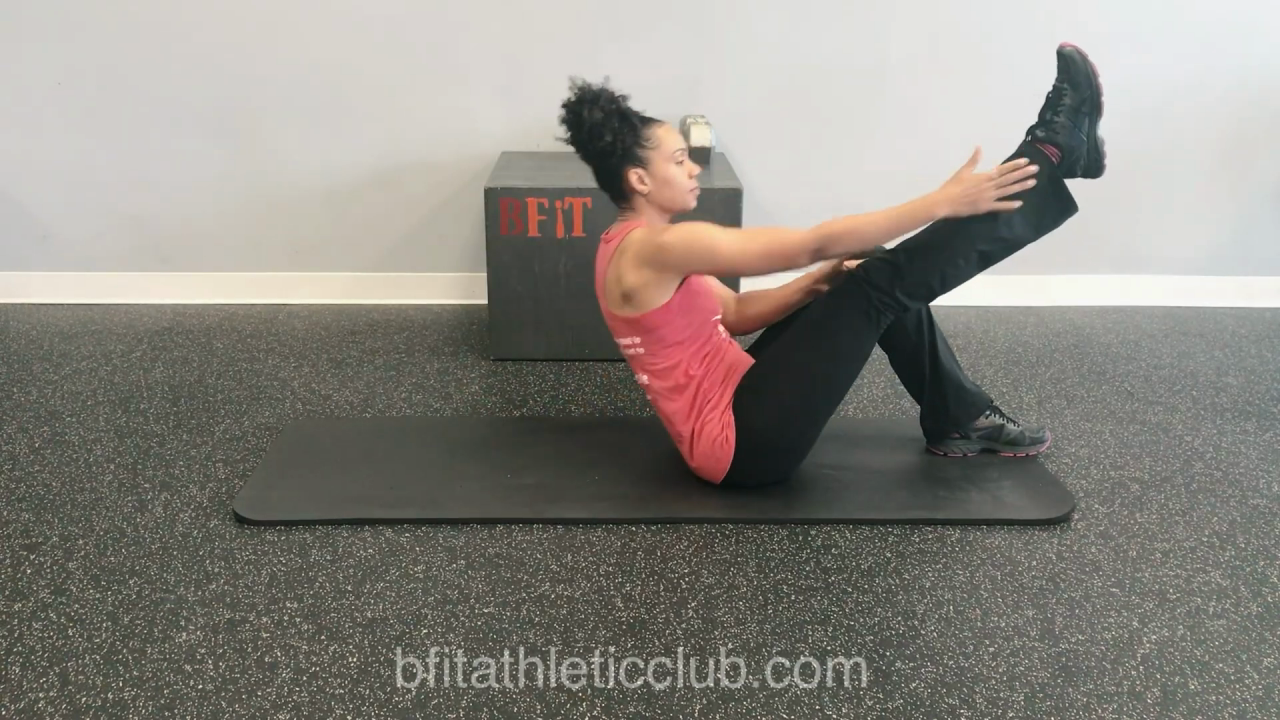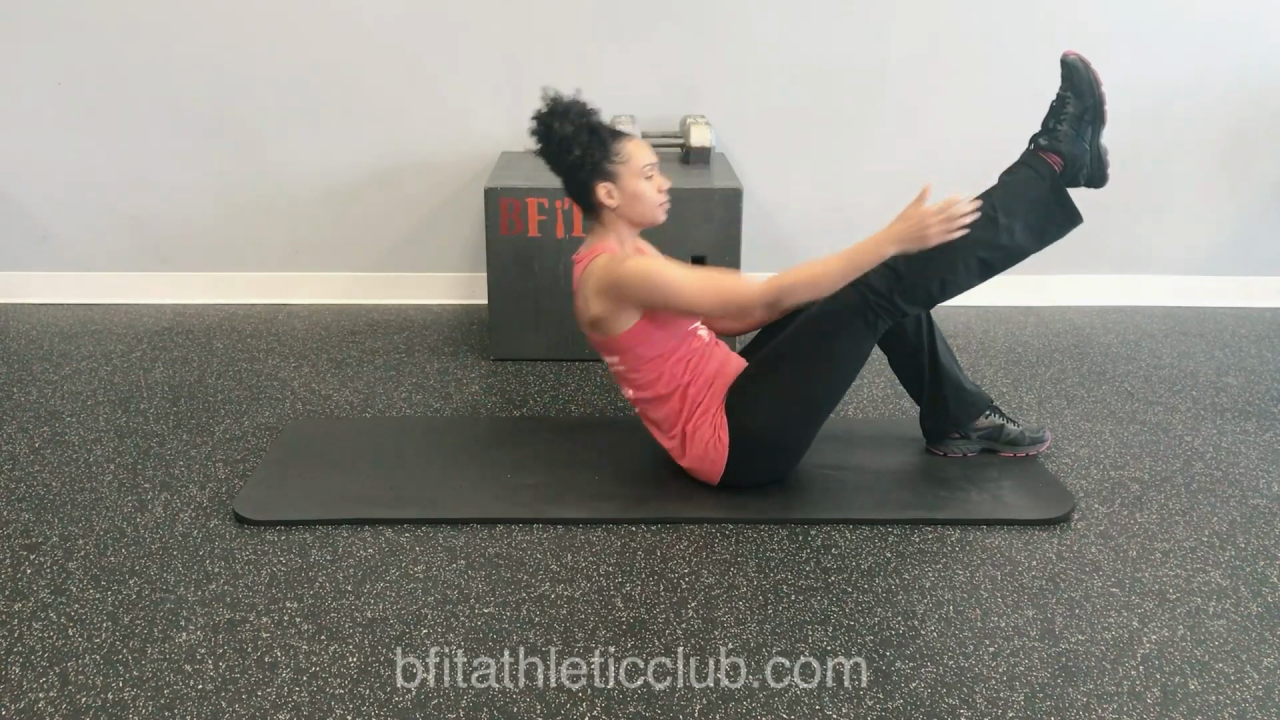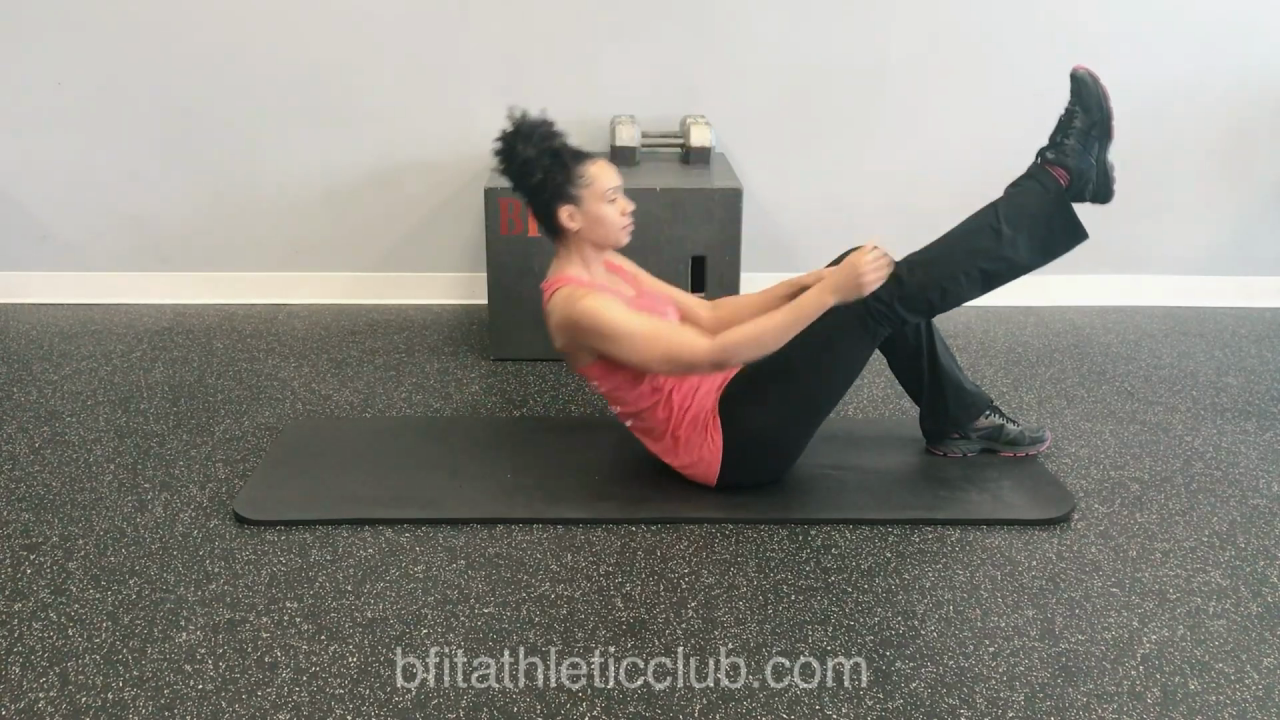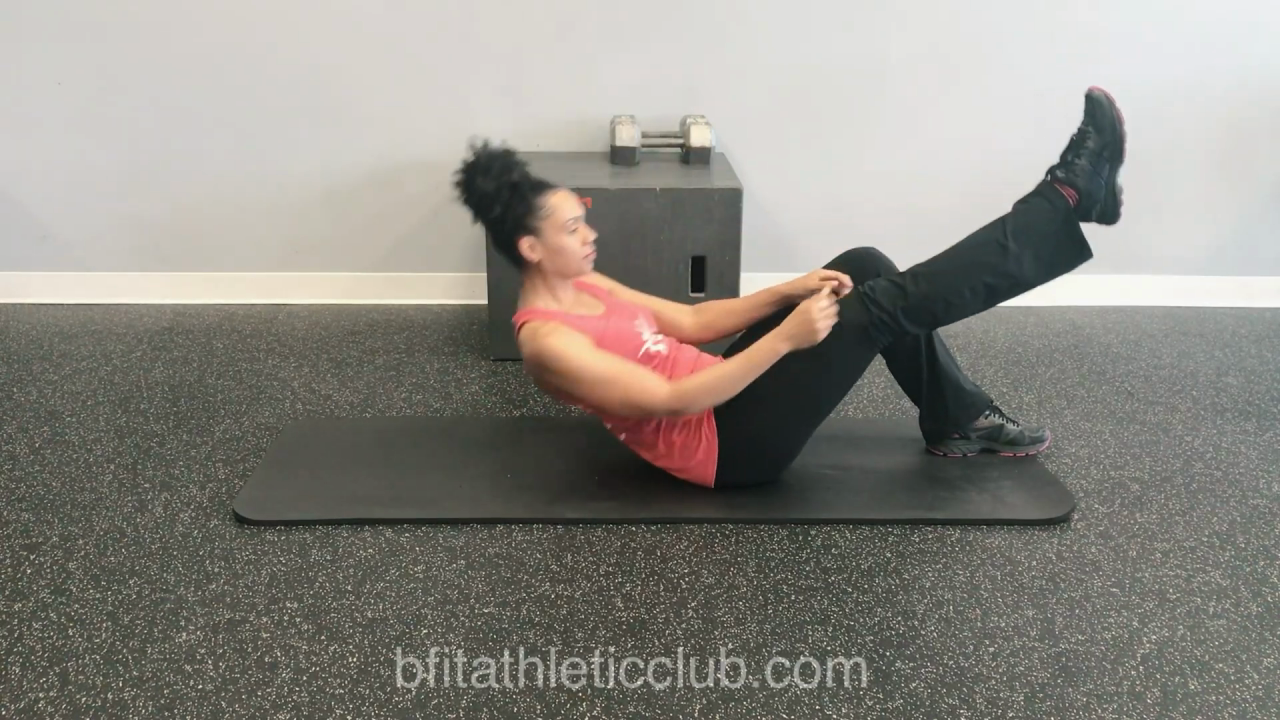
dt=0.1s
person 1, frame 1
left shoulder: (638, 239)
right shoulder: (658, 248)
left elbow: (732, 313)
right elbow: (819, 240)
left wrist: (821, 279)
right wrist: (943, 200)
left hip: (739, 399)
right hip: (746, 440)
left knee: (871, 275)
right knee: (884, 285)
left ankle: (959, 424)
right ankle: (1050, 156)
person 1, frame 2
left shoulder: (617, 253)
right shoulder: (618, 272)
left elbow: (721, 316)
right elbow: (773, 297)
left wrist: (841, 267)
right wrist: (889, 240)
left hip: (727, 403)
right hip: (738, 443)
left knee: (879, 283)
right knee: (885, 291)
left ankle: (959, 424)
right ankle: (1051, 164)
person 1, frame 3
left shoulder: (603, 265)
right shoulder: (578, 307)
left elbow: (709, 315)
right elbow: (716, 350)
left wrist: (810, 282)
right wrist: (828, 296)
left hip: (731, 397)
right hip: (732, 440)
left knee: (872, 278)
right knee: (888, 298)
left ankle: (959, 424)
right ankle: (1059, 180)
person 1, frame 4
left shoulder: (576, 285)
right shoulder: (548, 339)
left elbow: (689, 323)
right elbow: (672, 402)
left wrist: (789, 291)
right wrist: (786, 338)
left hip: (713, 403)
right hip: (725, 444)
left knee: (867, 272)
right knee: (892, 307)
left ankle: (961, 425)
right ankle: (1067, 197)
